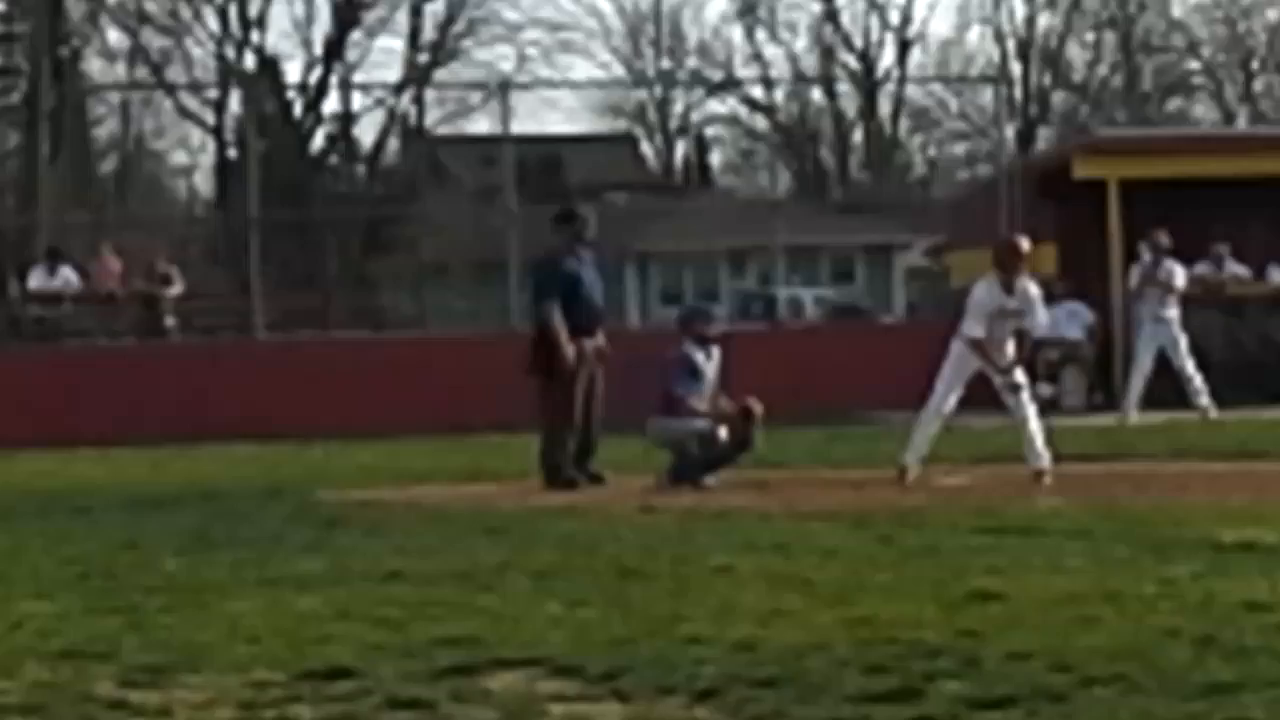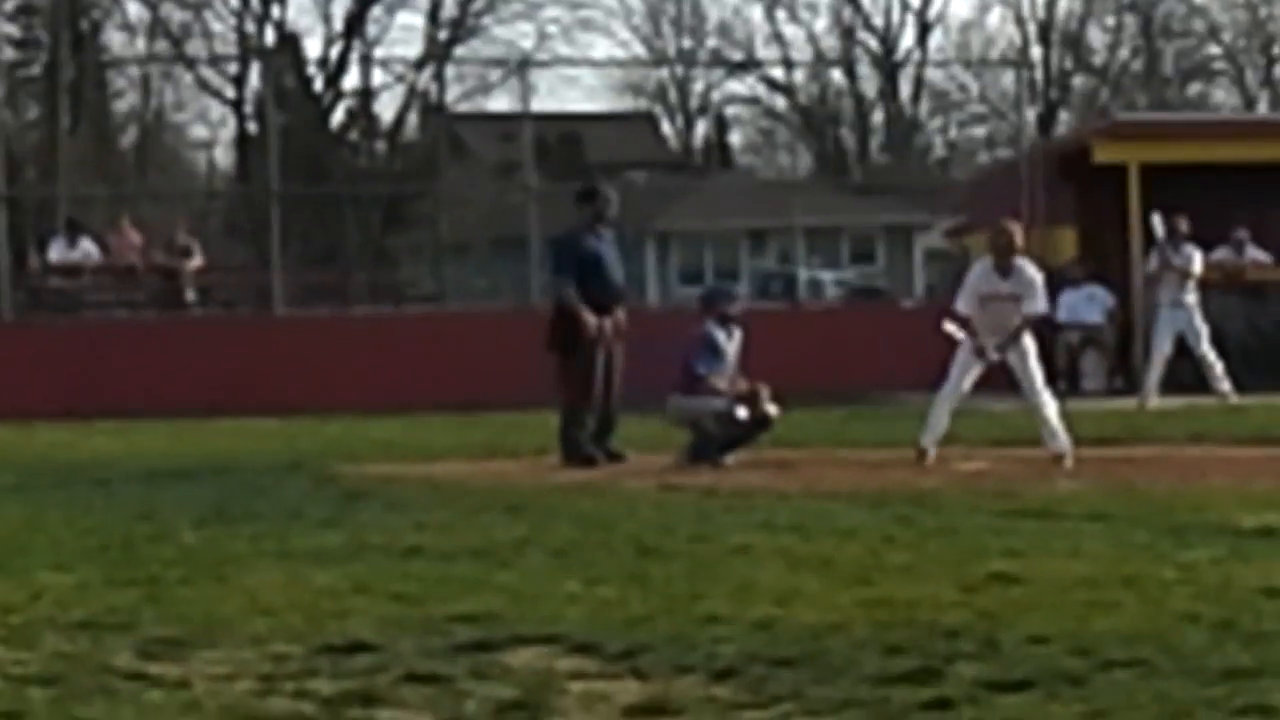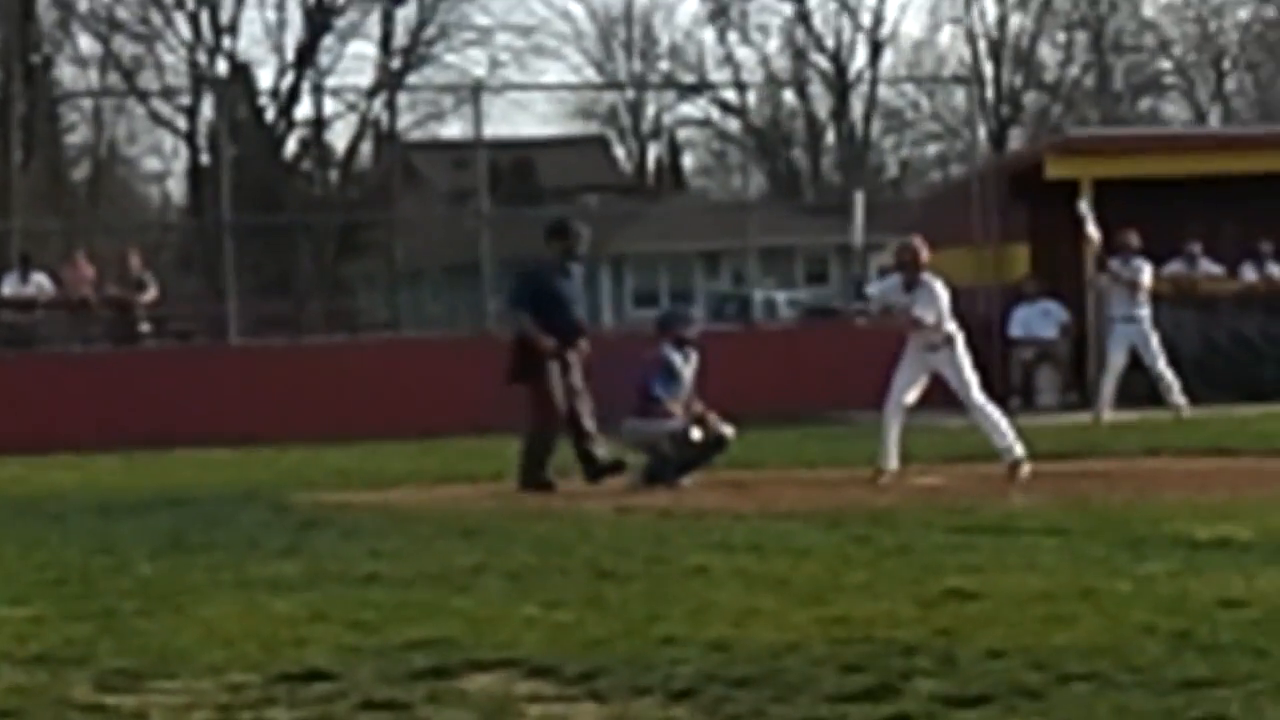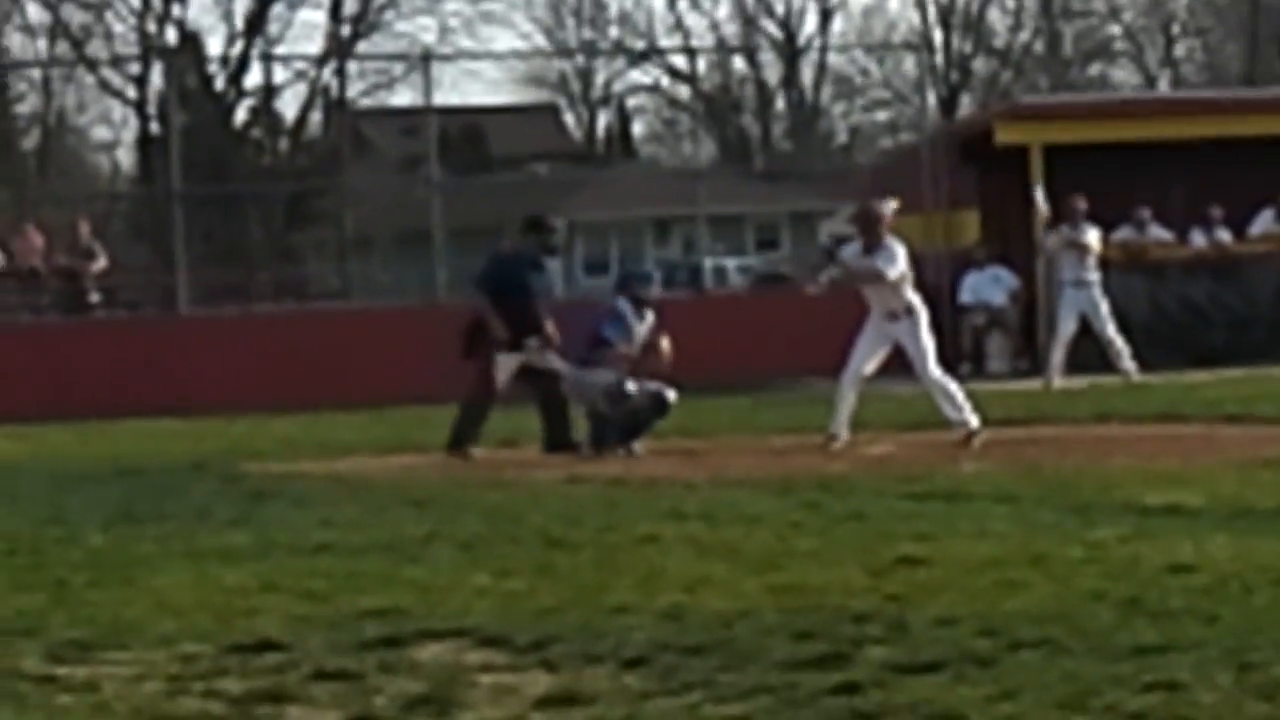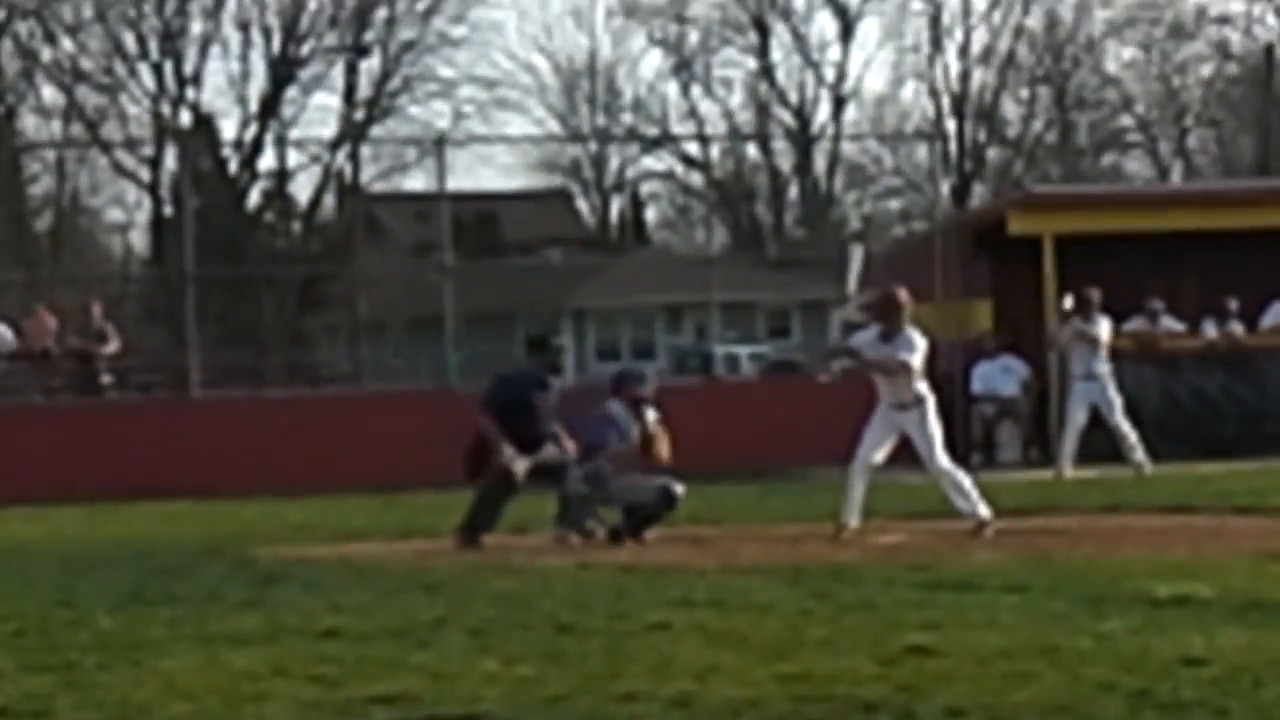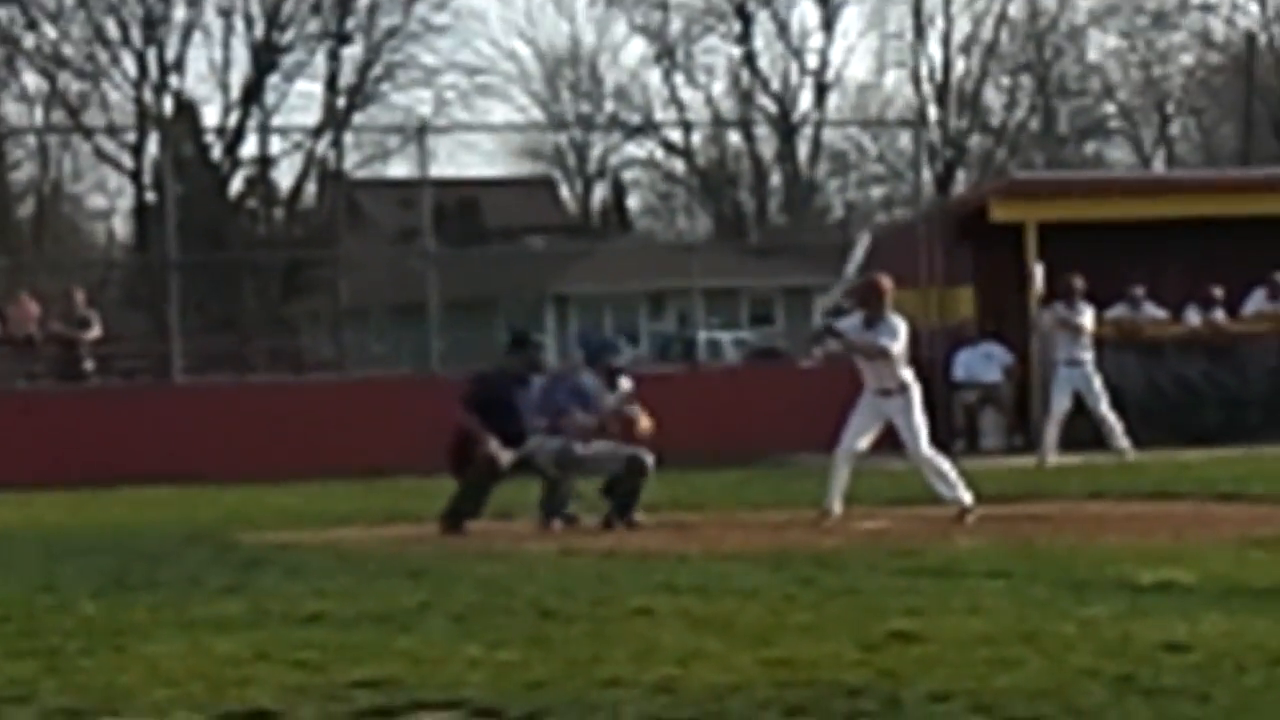
dt=0.4s
person 1, frame 1
left shoulder: (1030, 291)
right shoulder: (982, 292)
left elbow: (1027, 333)
right elbow: (974, 340)
left wrist: (1013, 368)
right wrist: (998, 371)
left hip: (1002, 349)
right hip: (967, 349)
left knee: (1023, 405)
right knee: (939, 406)
left ankle: (1041, 464)
right ankle: (911, 461)
person 1, frame 2
left shoulder: (1029, 275)
right shoulder: (978, 272)
left elbow: (1030, 319)
right elbow: (961, 314)
left wrist: (1002, 348)
right wrist: (977, 345)
left hip: (1015, 335)
right hip: (979, 333)
left knee: (1035, 388)
right knee: (952, 388)
left ankle: (1061, 447)
right ankle: (927, 444)
person 1, frame 3
left shoulder: (934, 290)
right shoulder: (892, 283)
left elbow: (913, 324)
right elbow: (870, 299)
left wrist: (880, 314)
left hip: (947, 348)
right hip: (917, 349)
left knee: (974, 400)
right knee: (894, 404)
left ankle: (1016, 455)
right ankle: (888, 463)
person 1, frame 4
left shoulder: (895, 251)
right shoulder: (855, 248)
left elbow: (872, 278)
right elbow: (829, 271)
left wrist: (841, 264)
left hip: (909, 318)
right hip: (880, 319)
left knee: (929, 373)
right knee: (852, 373)
left ankle: (970, 424)
right ankle: (838, 430)
person 1, frame 5
left shoulder: (914, 340)
right shoulder: (872, 335)
left elbow: (897, 370)
right elbow: (846, 351)
left wrist: (860, 359)
left hip: (918, 409)
right hip: (888, 408)
left knee: (939, 464)
right knee: (861, 463)
left ankle: (981, 513)
right ankle: (849, 519)
person 1, frame 6
left shoulder: (896, 326)
right shoulder: (855, 321)
left elbow: (873, 354)
right elbow: (826, 333)
left wrist: (841, 338)
left hip: (901, 395)
right hip: (873, 395)
left knee: (920, 451)
right knee: (845, 449)
left ankle: (963, 500)
right ankle: (832, 505)
person 2, frame 1
left shoulder: (588, 259)
right shoulder: (553, 264)
right elbow: (549, 307)
left wrist: (599, 335)
right wrist: (564, 344)
left hip: (590, 344)
right hip: (566, 345)
left knee: (590, 409)
right knee: (563, 410)
left ankle: (581, 466)
right ankle: (557, 470)
person 2, frame 2
left shoulder: (608, 237)
right shoulder: (571, 241)
right elbow: (562, 283)
left wrist: (618, 309)
right wrist: (583, 314)
left hip: (609, 322)
right hip: (582, 323)
left knee: (609, 387)
right knee: (582, 387)
left ankle: (600, 443)
right ankle: (576, 448)
person 2, frame 3
left shoulder: (573, 272)
right shoulder: (535, 275)
right elbow: (518, 312)
left wrist: (580, 337)
right wrist: (540, 338)
left hip: (568, 352)
right hip: (541, 353)
left knee: (580, 408)
right knee: (549, 411)
left ankle: (594, 463)
right ankle: (532, 474)
person 2, frame 4
left shoulder: (540, 267)
right shoulder: (506, 263)
right elbow: (480, 294)
left wrist: (546, 325)
right wrist: (496, 325)
left hip: (529, 340)
right hip: (499, 340)
left knee: (555, 381)
right knee: (490, 383)
left ankle: (558, 439)
right ankle: (460, 442)
person 2, frame 5
left shoulder: (547, 385)
right shoulder: (508, 383)
right elbow: (484, 417)
left wrist: (562, 438)
right wrist: (501, 445)
left hip: (538, 448)
right hip: (507, 452)
left knee: (571, 465)
right knee: (506, 475)
right ankle: (470, 531)
person 2, frame 6
left shoulder: (529, 382)
right shoulder: (488, 381)
right elbow: (465, 415)
right wrist: (487, 440)
left hip: (519, 445)
right hip: (483, 448)
right knee: (492, 462)
right ankle: (452, 518)
person 3, frame 1
left shoulder: (1175, 268)
right shoulder: (1138, 268)
left elbow: (1175, 289)
right elbow: (1135, 296)
left wrist: (1155, 278)
right wrist: (1145, 279)
left hip: (1170, 324)
right hip: (1147, 325)
left knee: (1186, 366)
right knee: (1139, 368)
left ankle: (1205, 405)
right ankle: (1128, 410)
person 3, frame 2
left shoulder: (1193, 253)
right shoulder: (1158, 253)
left elbow: (1191, 275)
right elbow: (1152, 281)
left wrist: (1170, 263)
right wrist: (1162, 264)
left hip: (1189, 309)
right hip: (1166, 310)
left knee: (1205, 352)
right knee: (1158, 353)
left ankle: (1225, 390)
right ankle: (1147, 394)
person 3, frame 3
left shoulder: (1144, 266)
right shoulder: (1111, 265)
left elbow: (1138, 286)
right elbow: (1102, 288)
left wrist: (1113, 274)
left hip: (1141, 323)
right hip: (1118, 324)
left knee: (1158, 364)
right knee: (1112, 367)
left ankle: (1179, 403)
right ankle: (1102, 408)
person 3, frame 4
left shoulder: (1092, 231)
right shoulder: (1060, 232)
left elbow: (1087, 247)
right elbow: (1049, 252)
left wrist: (1064, 235)
left hip: (1090, 288)
right hip: (1068, 290)
left knee: (1108, 330)
right knee: (1062, 334)
left ankle: (1129, 369)
right ankle: (1052, 375)
person 3, frame 5
left shoulder: (1104, 322)
right shoulder: (1072, 323)
left elbow: (1098, 340)
right elbow: (1061, 344)
left wrist: (1078, 330)
left hip: (1102, 380)
right hip: (1079, 381)
left knee: (1119, 422)
right knee: (1072, 425)
left ankle: (1140, 460)
right ankle: (1063, 466)
person 3, frame 6
left shoulder: (1087, 310)
right shoulder: (1055, 309)
left elbow: (1082, 329)
right elbow: (1044, 329)
left wrist: (1061, 317)
left hip: (1085, 366)
right hip: (1063, 368)
left knee: (1102, 409)
right knee: (1056, 411)
left ankle: (1123, 447)
right ankle: (1047, 452)
person 4, frame 1
left shoulder: (713, 353)
right shoulder: (685, 359)
left elbow: (715, 397)
right elbow: (683, 406)
left wrist: (738, 409)
right wrist: (721, 416)
left hip: (695, 423)
right hip: (666, 425)
left knee: (746, 433)
right knee: (716, 433)
left ankle: (694, 472)
right ankle: (677, 474)
person 4, frame 2
left shoulder: (734, 333)
right shoulder: (706, 339)
left elbow: (733, 377)
right elbow: (703, 385)
left wrist: (752, 390)
right wrist: (740, 394)
left hip: (715, 401)
right hip: (685, 404)
left knee: (767, 413)
right knee: (735, 414)
left ankle: (714, 451)
right ankle: (696, 452)
person 4, frame 3
left shoulder: (690, 357)
right shoulder: (662, 362)
left elbow: (690, 399)
right elbow: (658, 408)
left wrist: (704, 414)
right wrist: (693, 419)
left hip: (670, 425)
right hip: (640, 427)
left knee: (723, 433)
right knee: (689, 435)
left ankle: (670, 472)
right ankle: (652, 474)
person 4, frame 4
left shoulder: (648, 319)
right shoulder: (615, 316)
left elbow: (662, 364)
right elbow: (606, 357)
left wrist: (662, 348)
left hip: (619, 380)
right hip: (587, 378)
left knee: (665, 397)
right knee: (626, 388)
left ankle: (616, 439)
right ankle: (598, 441)
person 4, frame 5
left shoulder: (647, 418)
right shoulder: (608, 417)
left elbow: (663, 460)
right elbow: (607, 457)
left wrist: (654, 436)
left hip: (620, 481)
right hip: (591, 478)
left knee: (673, 492)
left ankle: (627, 529)
person 4, frame 6
left shoulder: (621, 387)
right shoulder: (579, 385)
right elbow: (565, 423)
right wrist: (597, 425)
left hip: (590, 450)
left knee: (641, 459)
left ankle: (621, 513)
